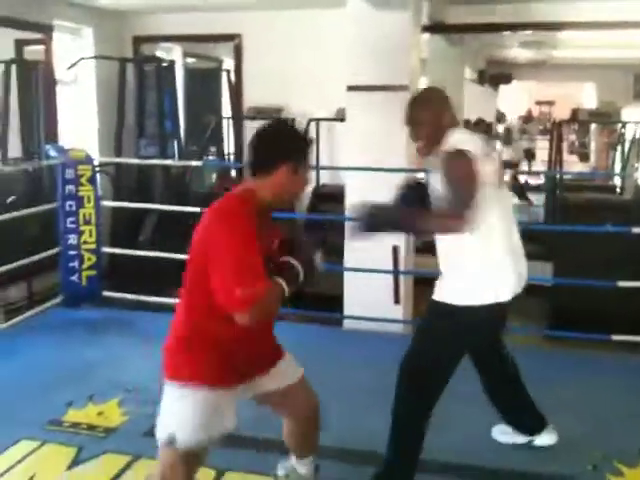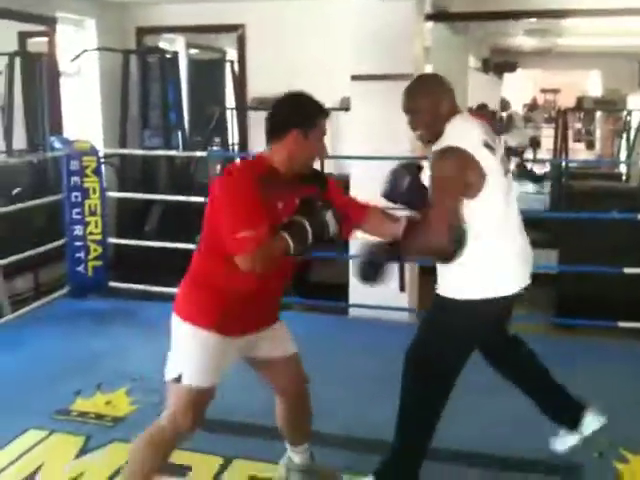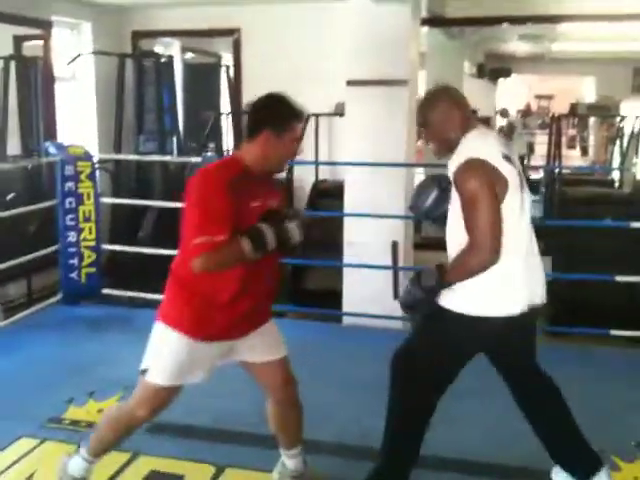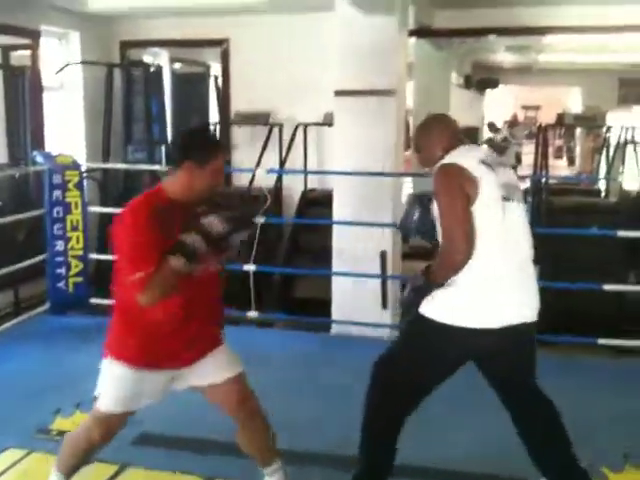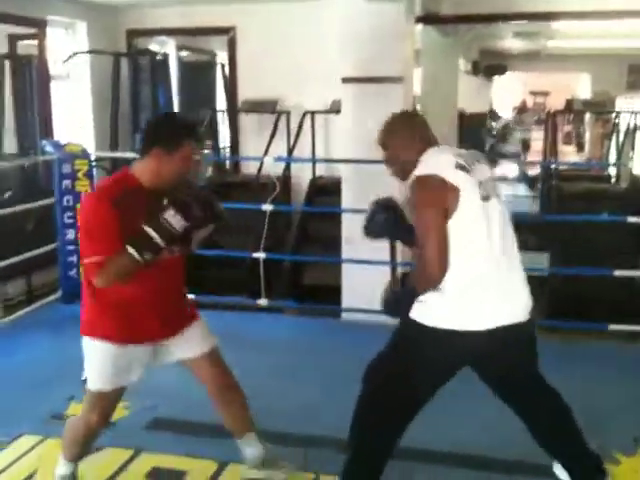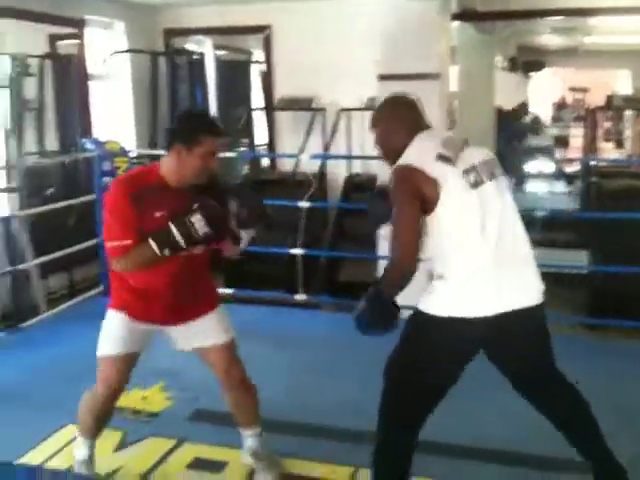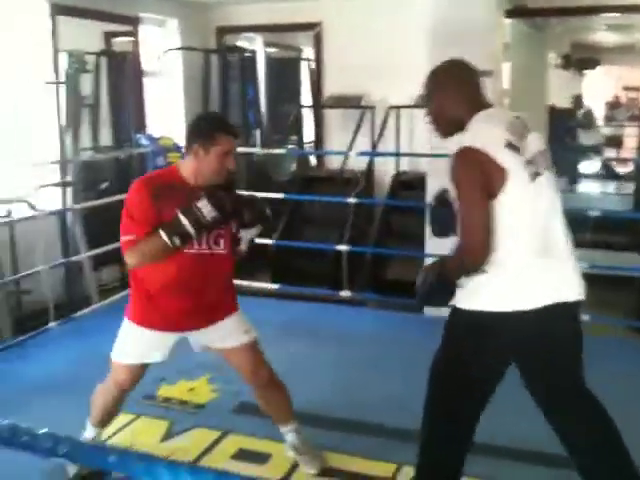
dt=0.2s
person 1, frame 1
left shoulder: (456, 156)
right shoulder: (468, 148)
left elbow: (457, 219)
left wrist: (392, 217)
right wrist: (422, 208)
left hip: (473, 288)
right hip: (492, 282)
left knee: (418, 376)
right knee: (487, 351)
right ankle: (532, 425)
person 1, frame 2
left shoulder: (450, 155)
right shoulder: (480, 135)
left elbow: (440, 237)
right wrist: (419, 192)
left hip: (477, 284)
right hip: (508, 271)
left knee: (426, 367)
right knee: (496, 343)
right ankle: (573, 415)
person 1, frame 3
left shoulder: (472, 166)
right shoulder: (491, 148)
left elbow: (486, 251)
left wrist: (432, 280)
right wrist: (444, 207)
left hip: (479, 303)
right hip: (521, 294)
left knee: (413, 371)
right knee: (525, 374)
person 1, frame 4
left shoulder: (451, 172)
right shoulder: (500, 170)
left elbow: (459, 250)
left wrist: (427, 281)
right wrist: (437, 222)
left hip: (460, 313)
right hip: (516, 310)
left knee: (390, 386)
right knee: (524, 394)
person 1, frame 5
left shoulder: (426, 181)
right shoulder: (474, 167)
left elbow: (433, 269)
left wrist: (403, 290)
right wrist: (401, 229)
left hip: (451, 318)
right hip: (509, 310)
left knee: (382, 392)
right knee: (529, 390)
person 1, frame 6
left shoulder: (408, 172)
right shoulder: (475, 151)
left elbow: (403, 260)
left wrist: (377, 299)
left hip: (459, 304)
right hip: (520, 296)
left knee: (404, 393)
right knee: (547, 385)
person 1, frame 7
left shoulder: (471, 154)
right shoulder: (522, 129)
left elbow: (476, 250)
left wrist: (440, 271)
right wrist: (461, 204)
left hip: (496, 301)
right hip: (558, 292)
left knee: (450, 402)
right knee: (570, 399)
person 2, frame 1
left shoulder: (254, 212)
right shoulder: (233, 223)
right elbow: (248, 311)
right wrist: (292, 269)
left hip: (253, 353)
right hip: (203, 363)
left knee: (305, 407)
person 2, frame 2
left shoulder: (309, 182)
right shoulder: (238, 181)
left elbow: (366, 218)
right elbow: (250, 258)
right wrist: (305, 229)
left hip: (258, 315)
right hip: (206, 315)
left knee: (293, 387)
right knee: (179, 420)
person 2, frame 3
left shoulder: (268, 183)
right shoulder: (212, 183)
left elbow: (283, 233)
right elbow: (203, 260)
left wrist: (285, 231)
right wrist: (264, 237)
left hip: (250, 317)
right hip: (192, 319)
left knee: (284, 389)
right knee: (144, 407)
person 2, frame 4
left shoulder: (196, 209)
right shoulder: (138, 219)
right elbow: (147, 295)
left wrist: (216, 242)
right wrist: (194, 246)
left hip: (199, 340)
right hip: (139, 347)
left knee: (245, 408)
right knee: (100, 428)
person 2, frame 5
left shoulder: (172, 193)
right shoulder: (102, 201)
right elbow: (103, 277)
left wrist: (198, 225)
right wrist: (156, 235)
left hip: (174, 316)
right hip: (115, 325)
left knee: (222, 383)
right knee: (96, 414)
person 2, frame 6
left shoulder: (208, 189)
right shoulder: (128, 190)
left elbow: (227, 249)
right elbow: (122, 262)
left wrist: (237, 229)
right wrist: (177, 234)
left hip: (195, 302)
right hip: (135, 306)
left knee: (234, 376)
right knee: (108, 386)
left ankle: (254, 446)
person 2, frame 7
left shoulder: (225, 192)
right shoulder: (149, 189)
left elbow: (235, 251)
right elbow: (135, 257)
left wrist: (247, 228)
right wrist: (190, 222)
left hip: (215, 308)
right hip: (152, 312)
left knee: (261, 375)
right knee: (119, 383)
left ankle: (294, 440)
right ankle: (89, 440)
